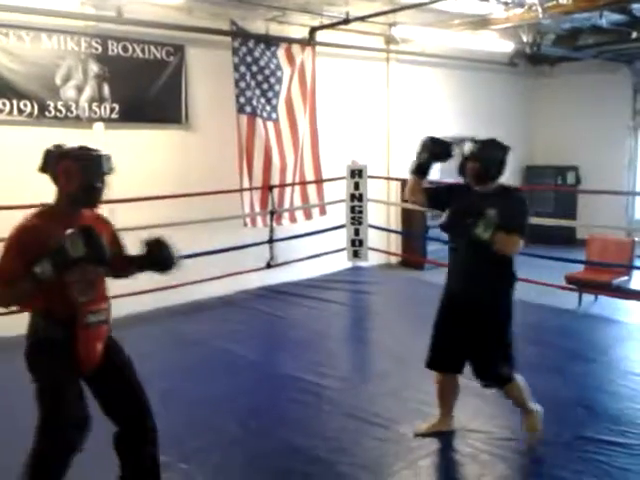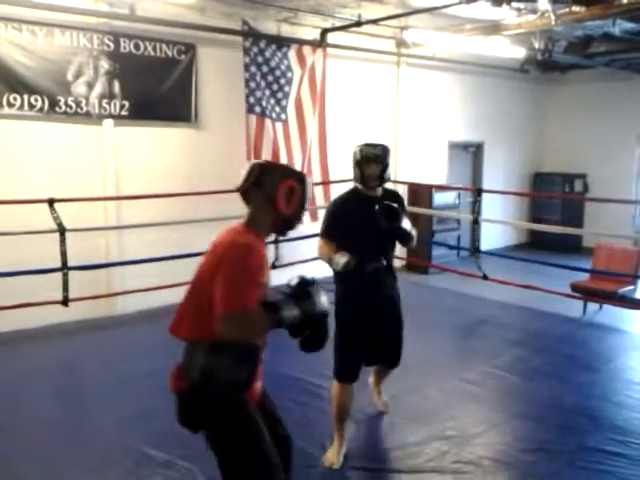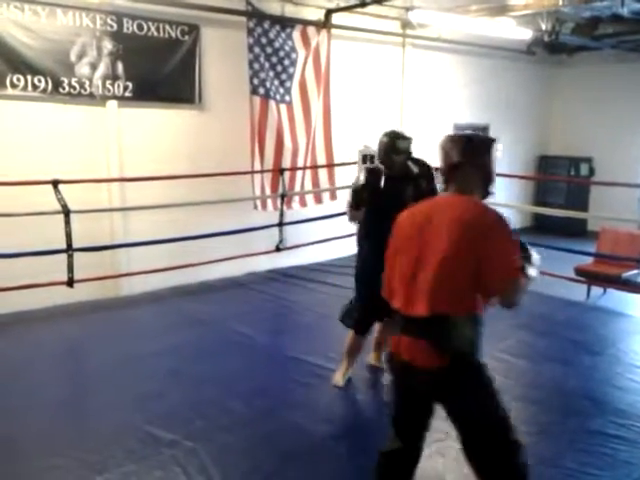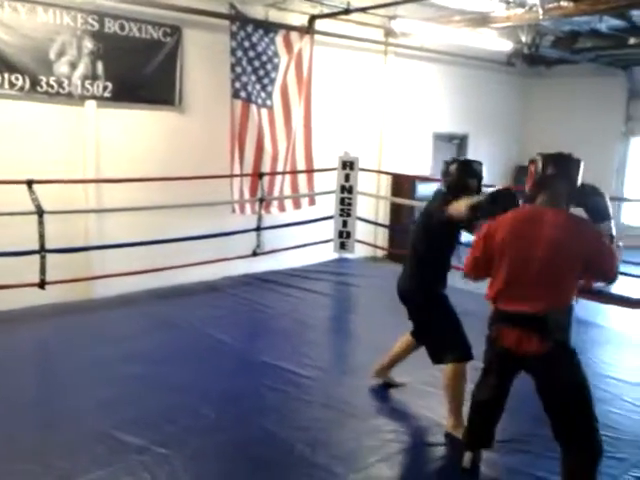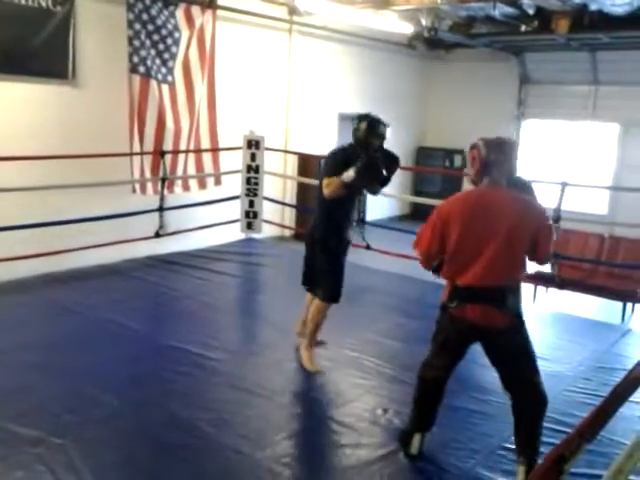
dt=1s
person 1, frame 1
left shoulder: (99, 225)
right shoulder: (31, 231)
left elbow: (117, 266)
left wrist: (148, 260)
right wrist: (52, 266)
left hip: (97, 338)
right hip: (55, 343)
left knee: (138, 419)
right knee: (67, 429)
person 1, frame 2
left shoulder: (238, 240)
right shoulder: (244, 248)
right elbow: (232, 327)
left wrist: (285, 306)
right wrist: (290, 310)
left hip: (231, 377)
right hip: (217, 385)
left knee: (279, 449)
person 1, frame 3
left shoulder: (411, 216)
right shoulder: (488, 222)
left elbow: (392, 283)
right elbow: (508, 295)
right wrist: (520, 266)
left hip: (405, 344)
right hip: (451, 351)
left knee: (406, 431)
person 1, frame 4
left shoulder: (503, 223)
right shoulder: (583, 232)
left elbow: (472, 270)
right elbow: (609, 275)
right wrist: (603, 227)
left hip: (504, 329)
right hip: (548, 340)
left knee: (489, 391)
right knee: (580, 436)
left ankle: (470, 452)
person 1, frame 5
left shoulder: (452, 207)
right shoulder: (530, 210)
left elbow: (425, 257)
right elbow: (541, 256)
left hip: (460, 306)
right hip: (503, 311)
left knee: (433, 373)
right knee: (527, 390)
left ankle: (414, 436)
person 2, frame 1
left shoulder: (511, 200)
right shoulder: (457, 193)
left elbow: (511, 246)
right elbow: (412, 195)
left wrist: (475, 227)
right wrist: (422, 163)
left hip: (491, 297)
right hip: (456, 292)
left knee: (494, 371)
right knee: (443, 362)
left ankle: (530, 411)
right ankle: (445, 418)
person 2, frame 2
left shoulder: (393, 199)
right shoulder: (342, 205)
left elbow: (410, 241)
right elbow: (325, 249)
left wrist: (400, 224)
right wrist: (347, 263)
left hip: (386, 291)
right hip: (352, 296)
left knee: (389, 356)
right knee: (345, 372)
left ankle: (376, 386)
right ankle: (339, 440)
person 2, frame 3
left shoulder: (412, 177)
right shoulder: (369, 178)
right elbow: (353, 216)
left wrist: (424, 183)
right wrist: (362, 190)
right hip: (371, 259)
right knee: (362, 318)
left ankle: (377, 355)
right ankle: (347, 362)
person 2, frame 4
left shoulder: (446, 201)
right shoulder: (441, 203)
left elbow: (472, 224)
right elbow: (460, 210)
left wrist: (490, 208)
right wrist: (492, 199)
left hip: (414, 283)
right hip: (422, 288)
left knee: (421, 333)
right knee: (457, 353)
left ankle: (382, 370)
right ankle: (455, 424)
person 2, frame 5
left shoulder: (364, 158)
right shoulder: (340, 157)
left elbow: (373, 189)
right elbow: (328, 190)
left wrist: (385, 172)
right wrist: (355, 172)
left hip: (338, 231)
right hip: (324, 232)
left knee: (320, 285)
right knee: (328, 292)
left ankle: (304, 329)
right ankle: (307, 346)
